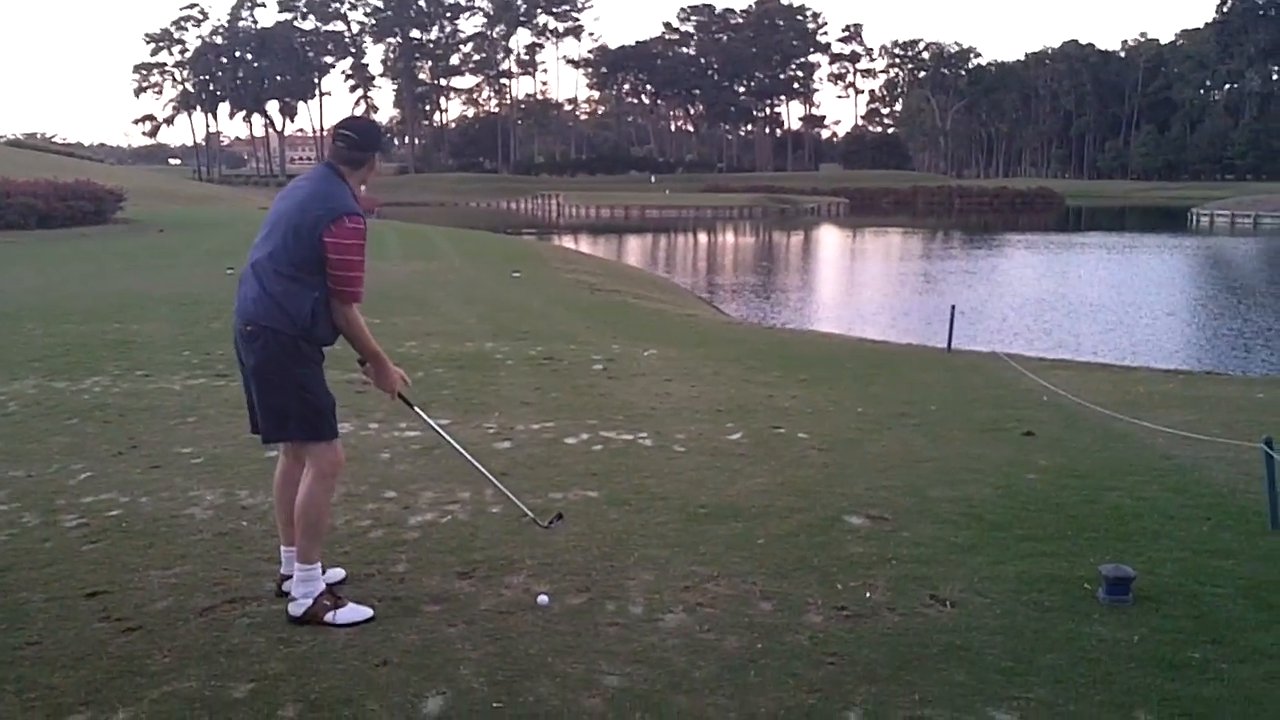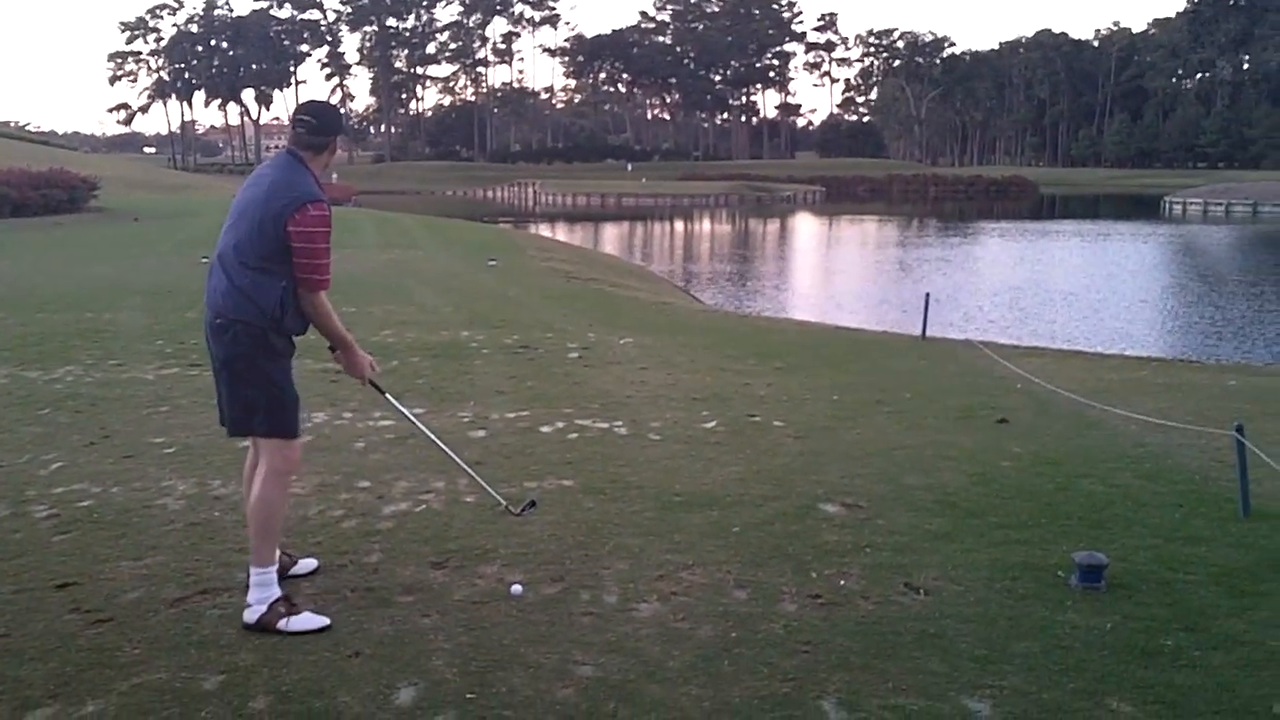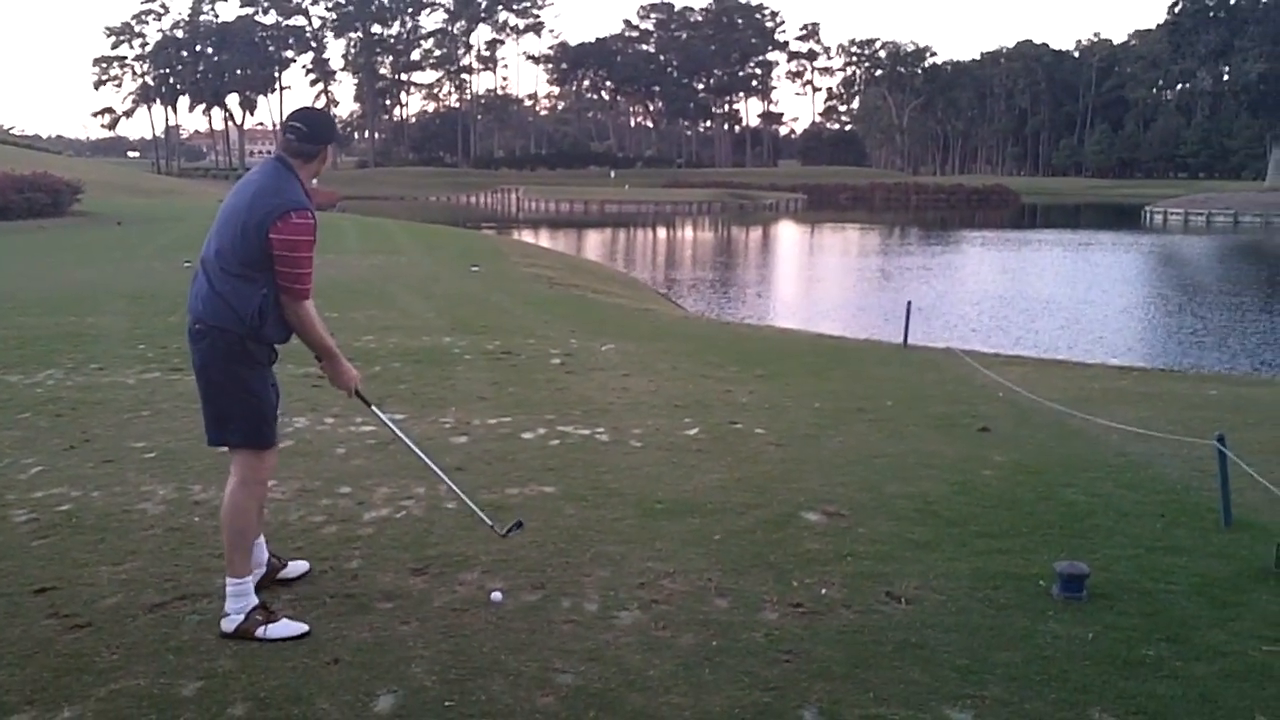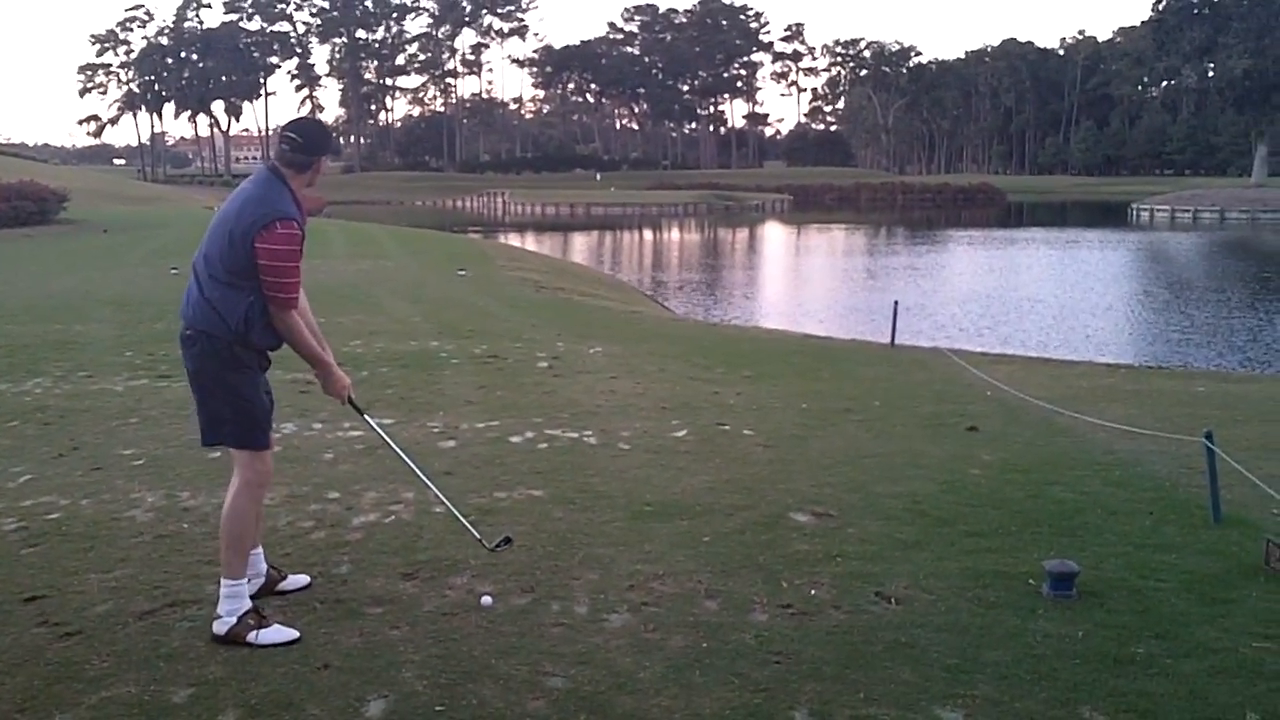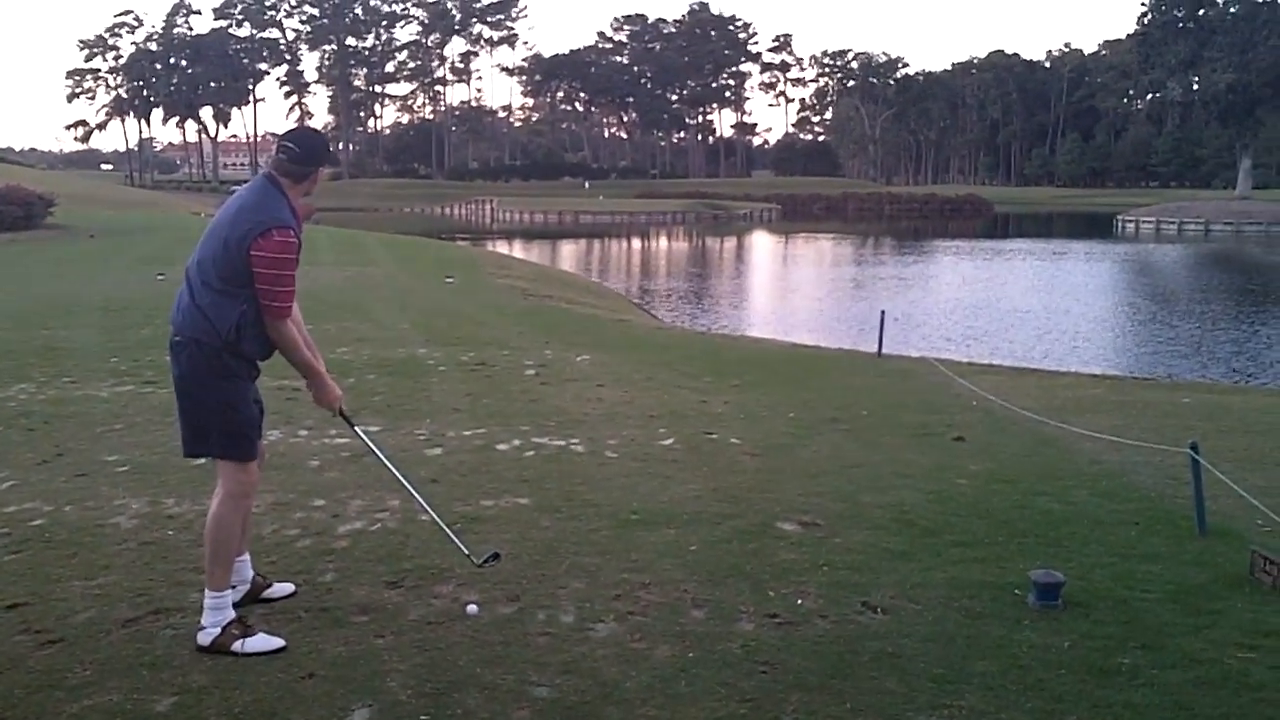
dt=0.3s
person 1, frame 1
left shoulder: (304, 187)
right shoulder: (344, 215)
right elbow: (343, 308)
left wrist: (369, 355)
right wrist: (380, 364)
left hip: (261, 330)
right hip: (284, 342)
left knee: (296, 450)
right knee: (325, 459)
left ankle: (294, 566)
right ankle: (308, 593)
person 1, frame 2
left shoulder: (269, 175)
right shoulder: (308, 202)
right elbow: (310, 295)
left wrist: (338, 341)
right wrist: (349, 350)
left hip: (232, 321)
right hip: (254, 333)
left knee: (264, 442)
right knee: (281, 458)
left ankle: (266, 557)
right ankle: (263, 599)
person 1, frame 3
left shoulder: (261, 180)
right shoulder: (292, 209)
right elbow: (294, 304)
left wrist: (328, 344)
right wrist: (334, 361)
left hip: (225, 331)
right hip: (233, 341)
left knee: (259, 447)
right knee: (252, 464)
left ankle: (256, 560)
right ankle: (239, 608)
person 1, frame 4
left shoulder: (261, 190)
right shoulder: (280, 218)
left elbow: (290, 292)
right elbow: (282, 312)
left wrist: (326, 351)
right wrist: (326, 370)
left hip: (226, 338)
right hip: (223, 346)
left knee: (256, 454)
right knee: (253, 467)
left ankle: (253, 571)
right ankle: (232, 610)
person 1, frame 5
left shoulder: (256, 197)
right shoulder: (276, 228)
left elbow: (284, 302)
right elbow: (276, 322)
left wrist: (317, 361)
right wrist: (318, 380)
left hip: (214, 347)
right hip: (213, 355)
left knee: (249, 459)
right knee: (237, 478)
left ankle: (239, 577)
right ankle: (216, 620)
